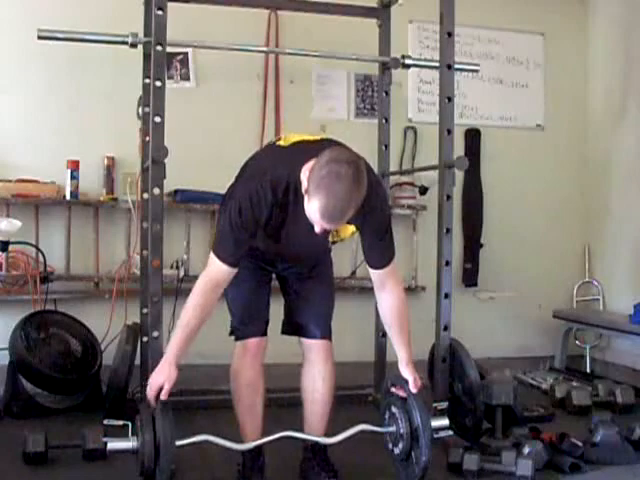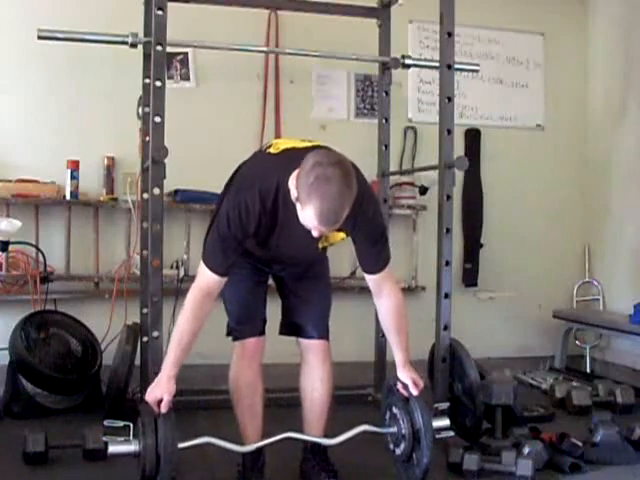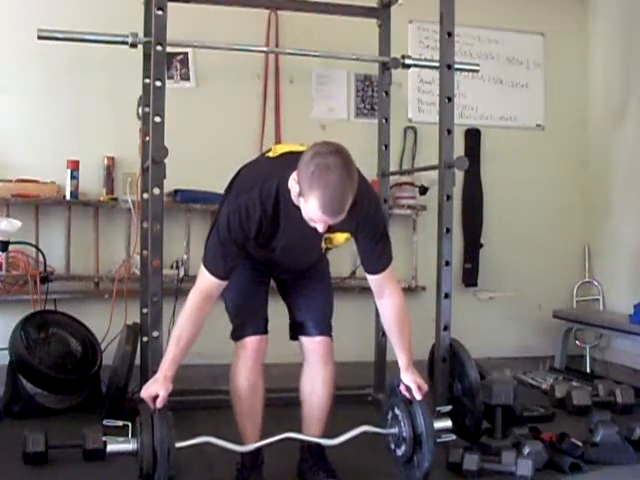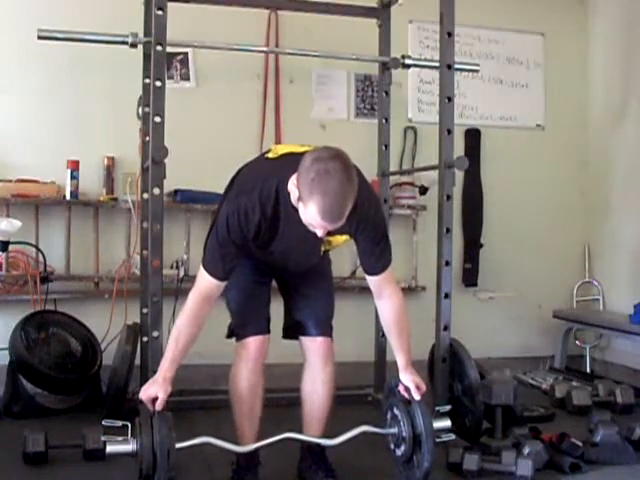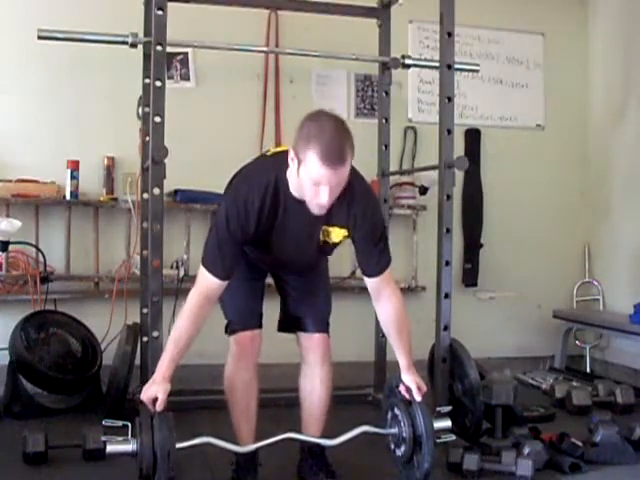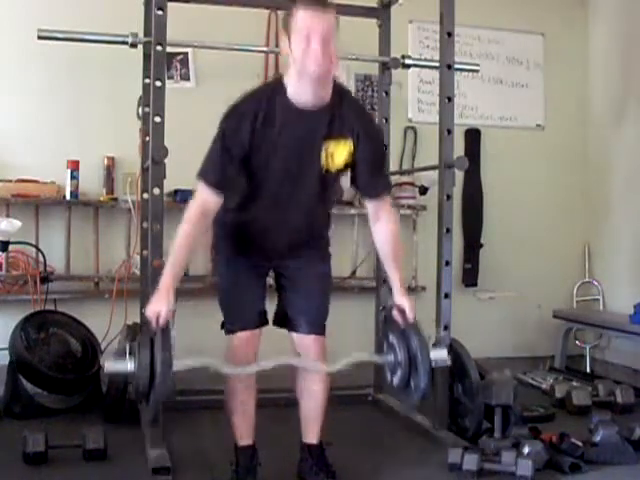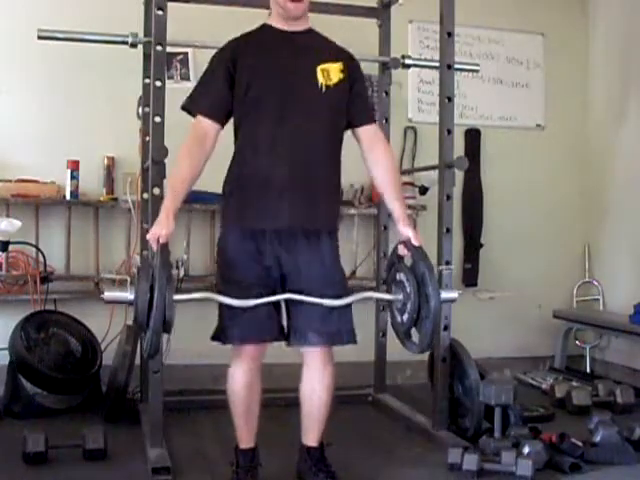
dt=0.7s
person 1, frame 1
left shoulder: (371, 197)
right shoulder: (260, 186)
left elbow: (385, 282)
right elbow: (214, 279)
left wrist: (405, 360)
right wrist: (170, 358)
left hip: (309, 254)
right hip: (250, 247)
left knee: (318, 344)
right knee: (251, 343)
person 1, frame 2
left shoulder: (362, 203)
right shoulder: (249, 195)
left elbow: (383, 288)
right elbow: (204, 289)
left wrist: (402, 363)
right wrist: (168, 374)
left hip: (305, 258)
right hip: (245, 250)
left knee: (317, 345)
right knee: (249, 344)
person 1, frame 3
left shoulder: (363, 202)
right shoulder: (250, 197)
left elbow: (385, 288)
right elbow: (205, 290)
left wrist: (406, 366)
right wrist: (165, 372)
left hip: (306, 260)
right hip: (248, 256)
left knee: (319, 345)
right knee: (251, 344)
person 1, frame 4
left shoulder: (363, 203)
right shoulder: (250, 198)
left elbow: (385, 289)
right elbow: (205, 292)
left wrist: (405, 366)
right wrist: (165, 374)
left hip: (308, 261)
right hip: (248, 255)
left knee: (320, 346)
right knee: (253, 345)
person 1, frame 5
left shoulder: (359, 200)
right shoulder: (249, 193)
left elbow: (383, 289)
right elbow: (205, 292)
left wrist: (406, 367)
right wrist: (163, 373)
left hip: (305, 260)
right hip: (246, 256)
left knee: (317, 345)
right knee: (245, 343)
person 1, frame 6
left shoulder: (354, 121)
right shoulder: (251, 112)
left elbow: (381, 210)
right elbow: (203, 206)
left wrist: (398, 288)
right wrist: (167, 287)
left hip: (306, 243)
right hip: (242, 240)
left knee: (312, 344)
right knee: (243, 342)
person 1, frame 7
left shoulder: (339, 59)
right shoulder: (240, 53)
left elbow: (371, 140)
right elbow: (203, 134)
left wrist: (401, 219)
right wrist: (168, 212)
left hip: (314, 229)
right hip: (249, 225)
left knee: (319, 348)
right knee: (248, 348)
